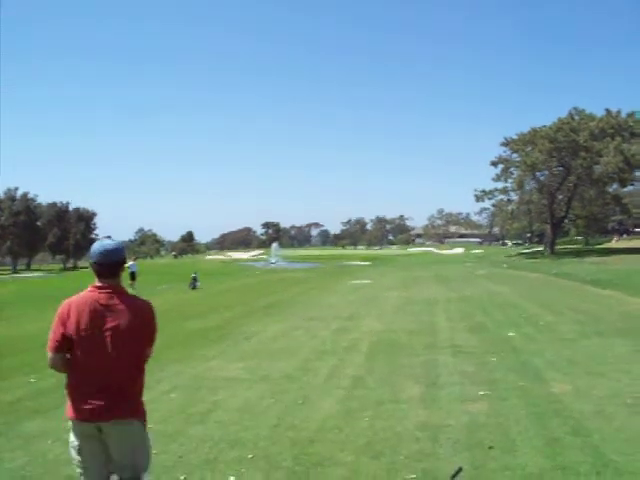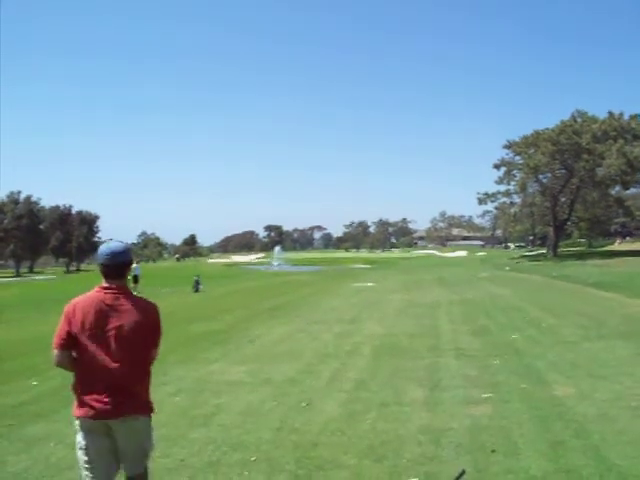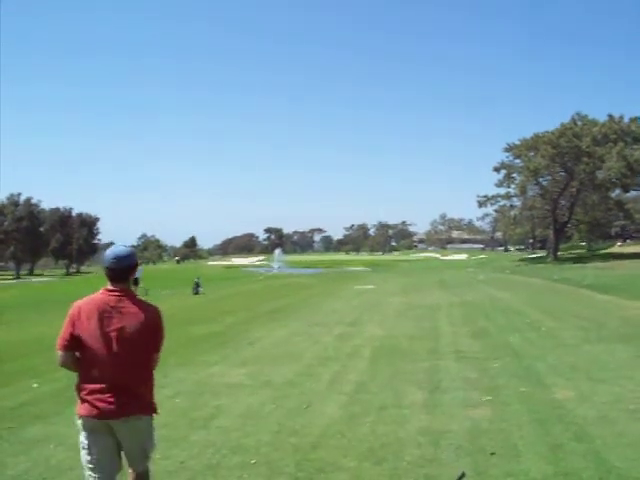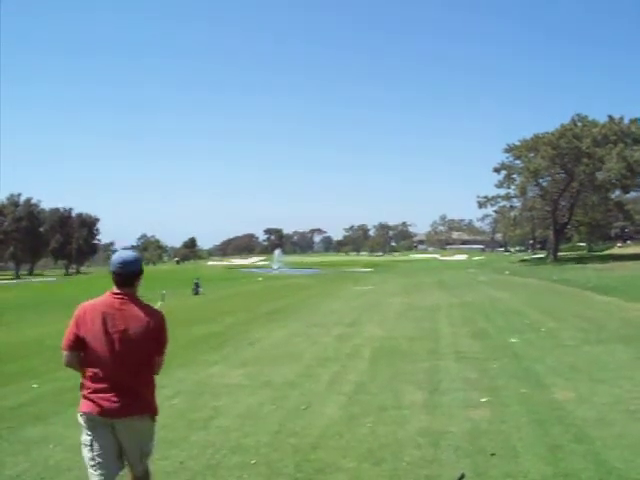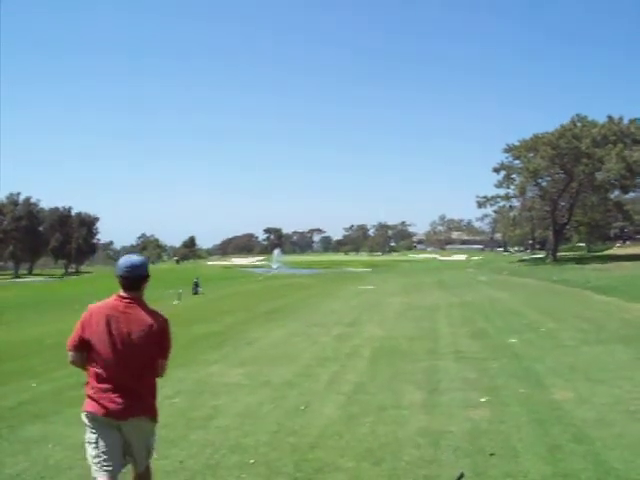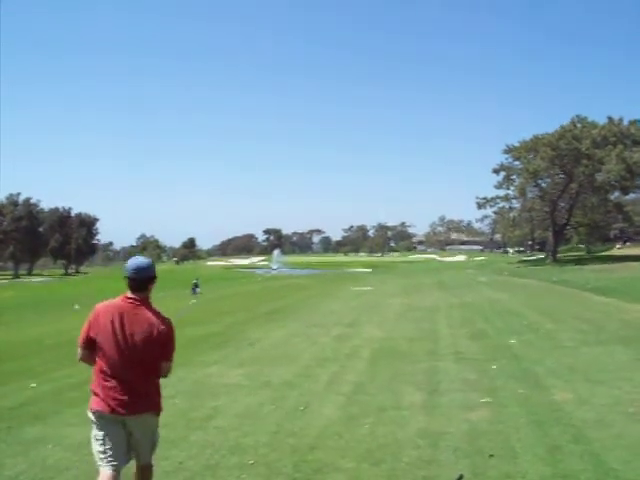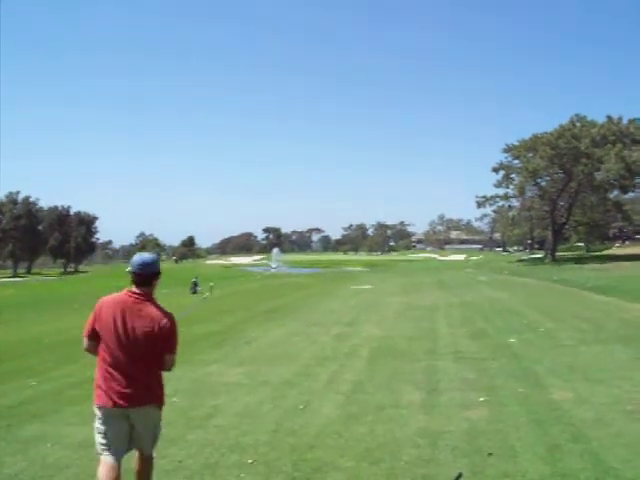
dt=0.1s
person 1, frame 1
left shoulder: (70, 307)
right shoulder: (142, 309)
left elbow: (55, 361)
right elbow: (145, 355)
left hip: (83, 412)
right hip: (125, 411)
person 1, frame 2
left shoulder: (76, 307)
right shoulder: (147, 310)
left elbow: (60, 359)
right elbow: (150, 359)
left hip: (89, 410)
right hip: (132, 407)
person 1, frame 3
left shoulder: (80, 309)
right shoulder: (150, 314)
left elbow: (64, 360)
right elbow: (152, 363)
left hip: (92, 409)
right hip: (134, 408)
person 1, frame 4
left shoulder: (86, 311)
right shoulder: (153, 318)
left elbow: (69, 358)
right elbow: (156, 367)
left hip: (94, 408)
right hip: (137, 408)
person 1, frame 5
left shoulder: (93, 313)
right shoulder: (157, 322)
left elbow: (74, 358)
right elbow: (160, 370)
left hip: (98, 408)
right hip: (139, 409)
person 1, frame 6
left shoulder: (100, 312)
right shoulder: (161, 325)
left elbow: (83, 354)
right elbow: (164, 371)
left hip: (104, 404)
right hip: (144, 405)
right knee: (144, 459)
person 1, frame 7
left shoulder: (104, 305)
right shoulder: (164, 319)
left elbow: (89, 346)
right elbow: (168, 364)
left hip: (109, 396)
right hip: (146, 398)
left knee: (109, 456)
right knee: (145, 453)
